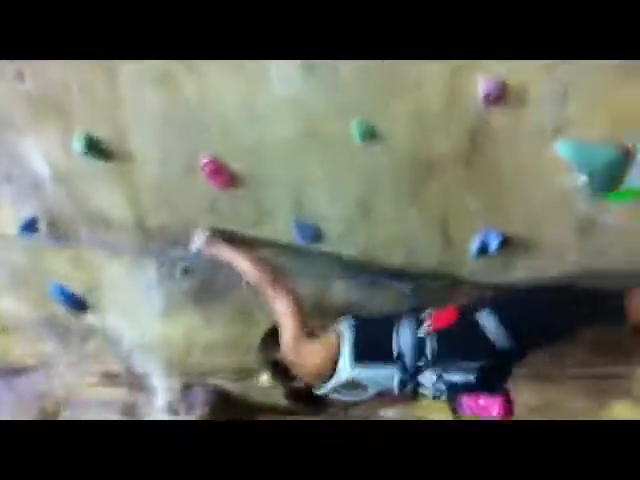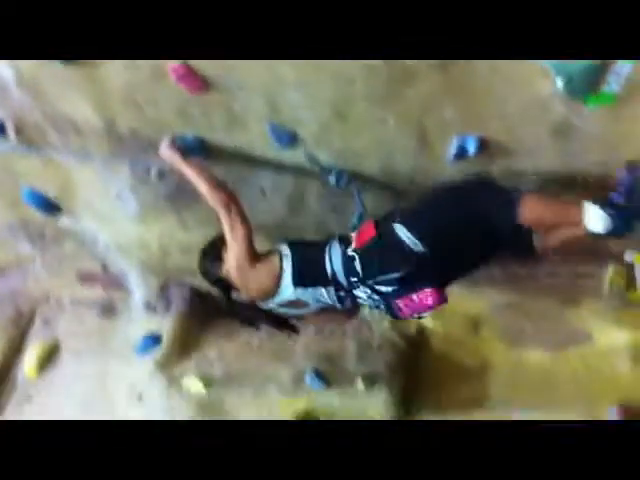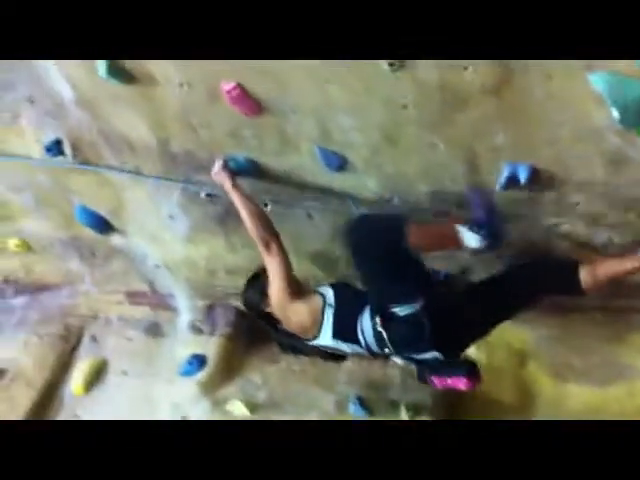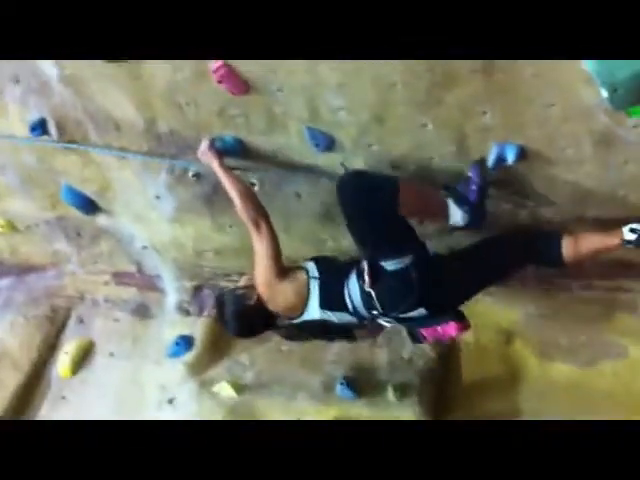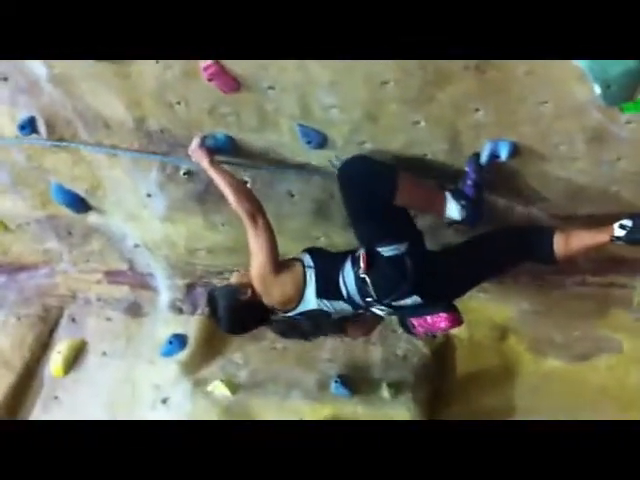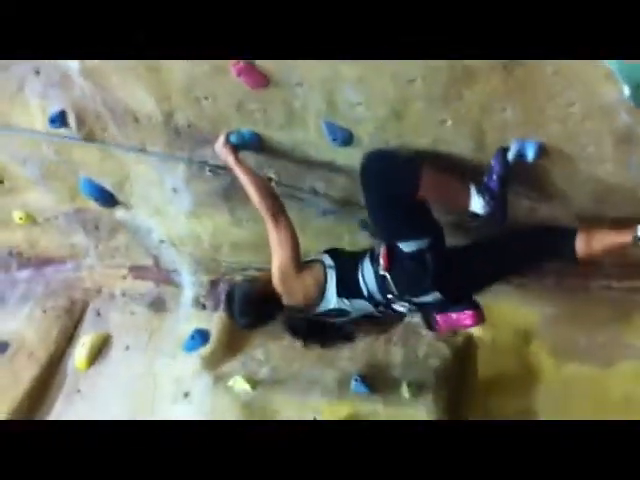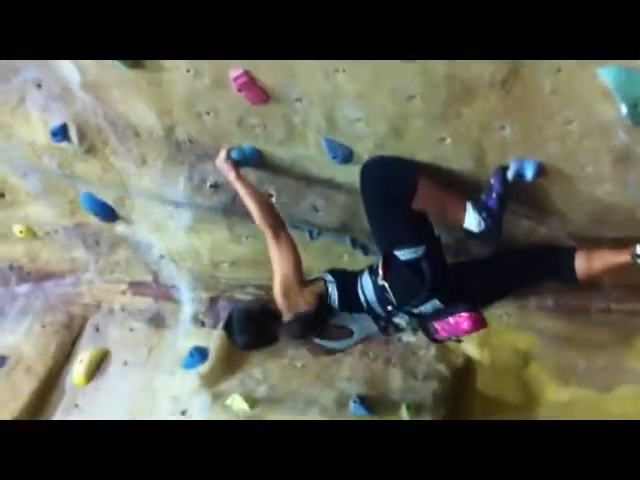
dt=0.4s
person 1, frame 1
left shoulder: (319, 383)
right shoulder: (307, 353)
right wrist: (222, 248)
left hip: (443, 375)
right hip: (441, 344)
right knee: (565, 302)
person 1, frame 2
left shoulder: (263, 294)
right shoulder: (249, 273)
right elbow: (228, 207)
right wrist: (181, 160)
left hip: (379, 288)
right hip: (379, 259)
left knee: (495, 231)
right knee: (477, 196)
left ankle: (595, 223)
person 1, frame 3
left shoulder: (306, 317)
right shoulder: (291, 309)
right elbow: (268, 242)
right wrist: (231, 184)
left hip: (421, 334)
right hip: (414, 327)
left knee: (539, 272)
right knee: (367, 229)
right ankle: (468, 234)
person 1, frame 4
left shoulder: (288, 315)
right shoulder: (274, 288)
right elbow: (257, 221)
right wrist: (217, 163)
left hip: (398, 301)
right hip: (398, 284)
left knee: (525, 243)
right knee: (357, 185)
right ankle: (458, 209)
person 1, frame 5
left shoulder: (282, 312)
right shoulder: (271, 284)
left elbow: (360, 324)
right elbow: (252, 215)
right wrist: (208, 163)
left hip: (392, 293)
right hip: (393, 274)
left knee: (520, 239)
right knee: (358, 172)
right ankle: (457, 205)
person 1, frame 6
left shoulder: (300, 307)
right shoulder: (289, 280)
right elbow: (274, 213)
right wrist: (233, 160)
left hip: (415, 290)
right hip: (412, 269)
left knee: (543, 240)
right knee: (381, 166)
right ankle: (479, 199)
person 1, frame 7
left shoulder: (311, 335)
right shoulder: (289, 296)
right elbow: (274, 230)
right wrist: (235, 176)
left hip: (412, 307)
right hip: (410, 281)
right knee: (380, 172)
right ankle: (476, 218)
